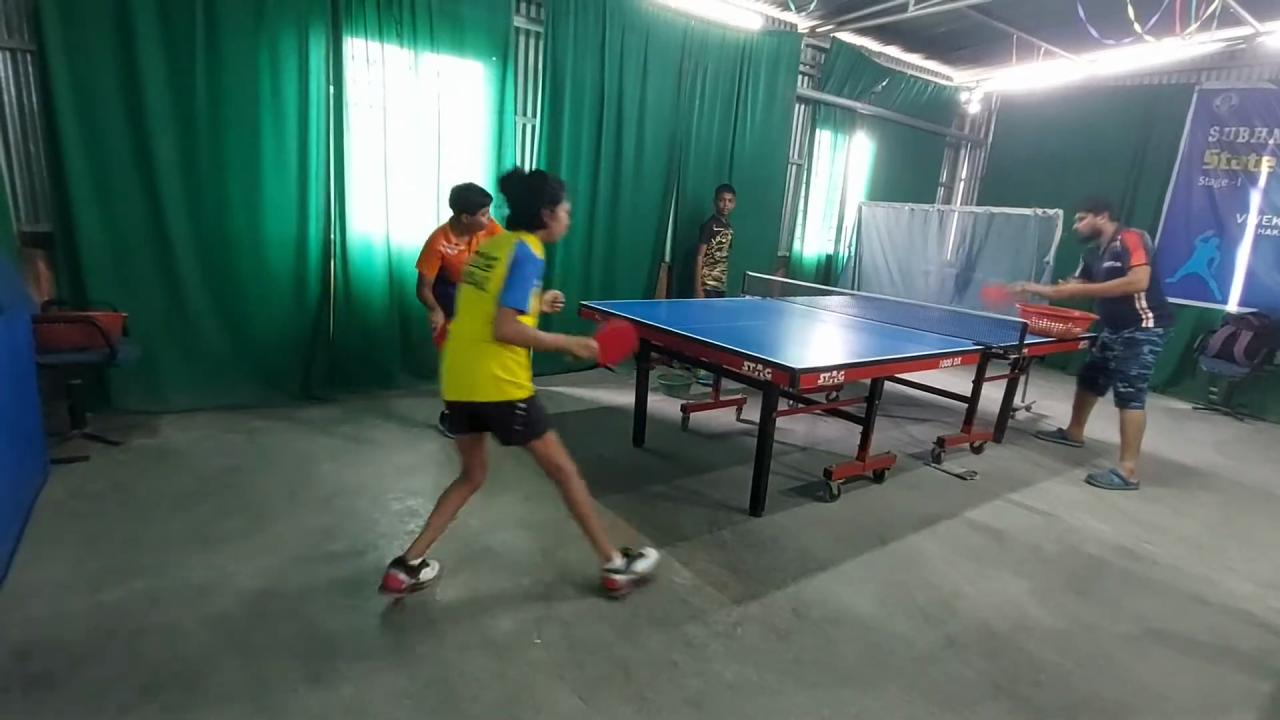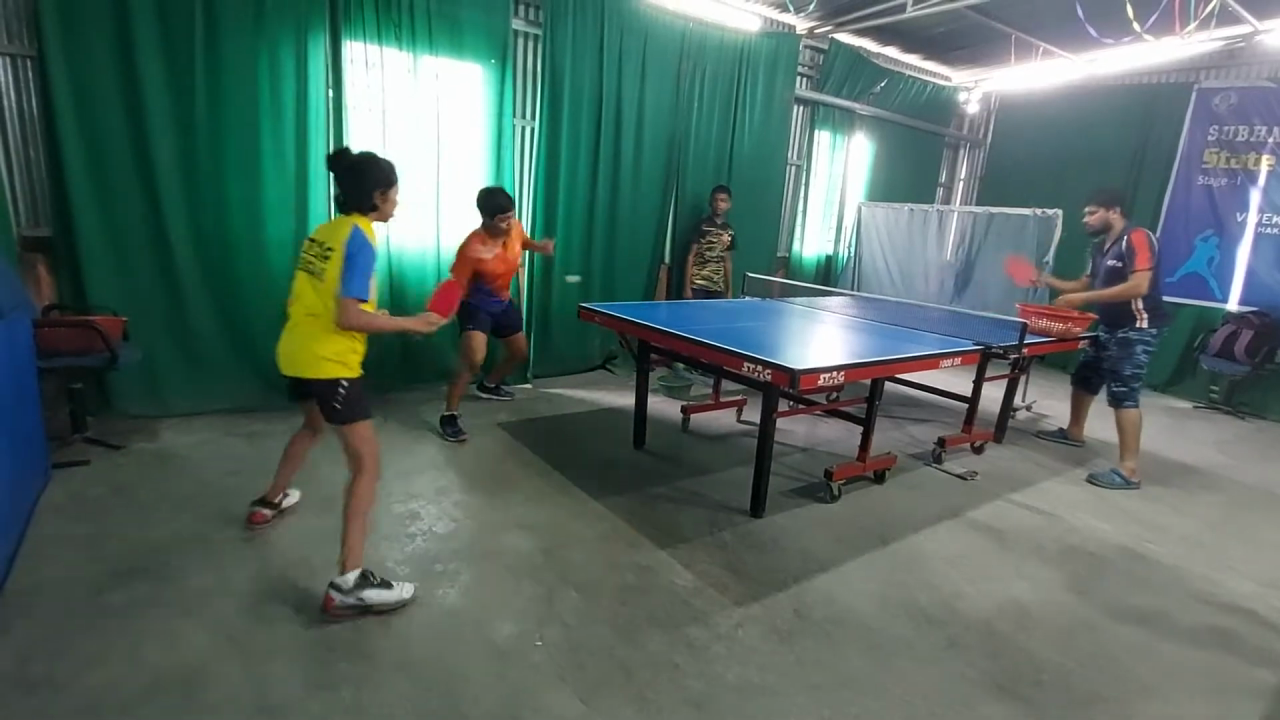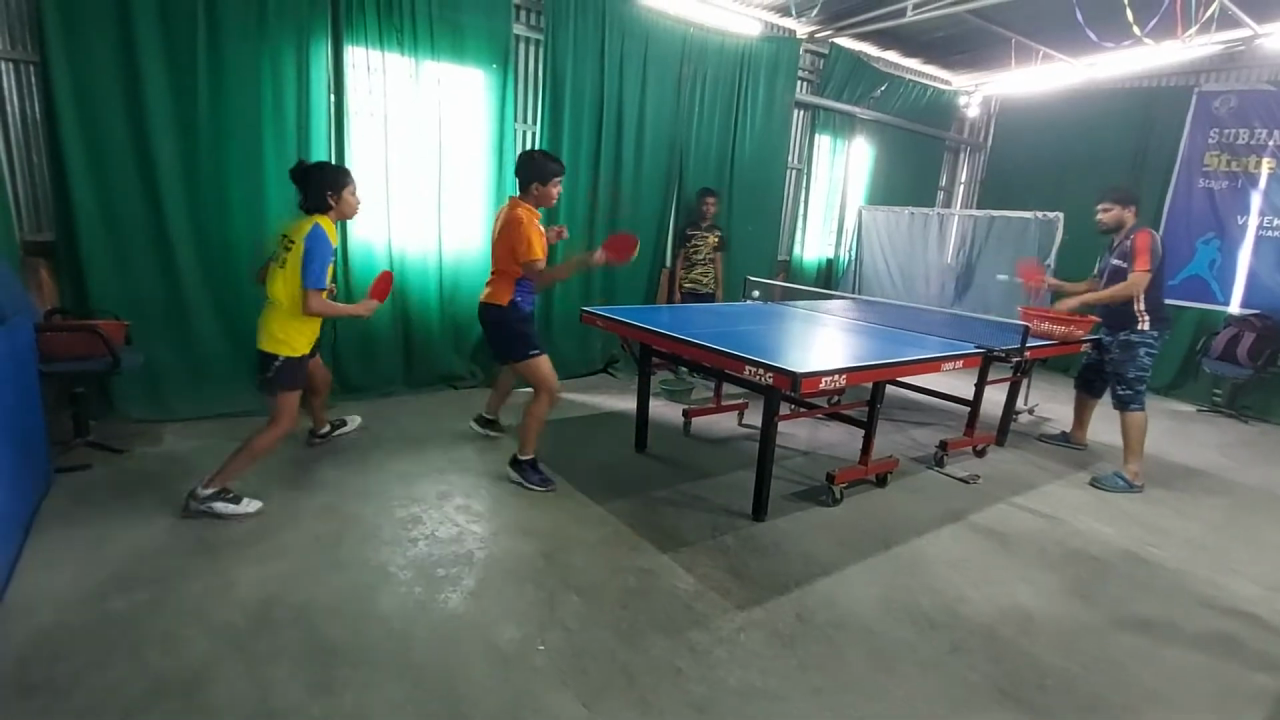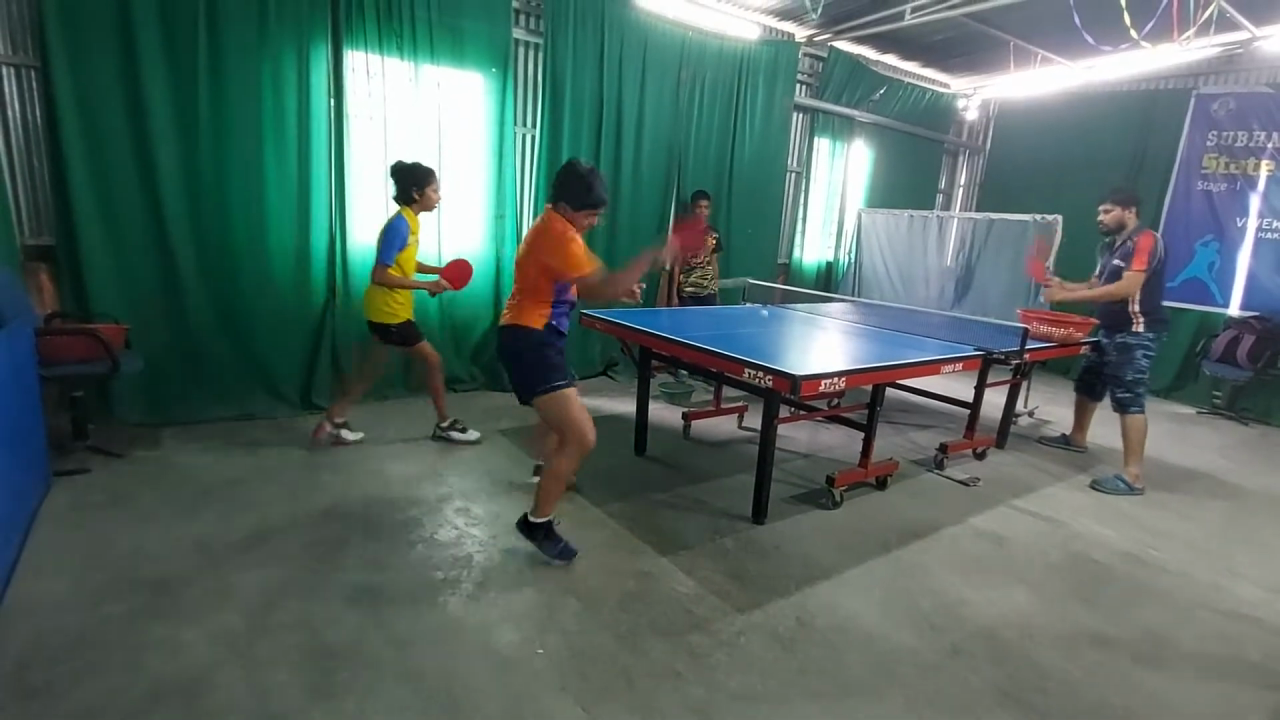
dt=0.5s
person 1, frame 1
left shoulder: (489, 248)
right shoulder: (526, 256)
right elbow: (504, 329)
right wrist: (571, 344)
left hip: (458, 383)
right hip: (498, 385)
left knee: (472, 475)
right knee: (562, 470)
left ankle: (408, 565)
right ankle: (614, 563)
person 1, frame 2
left shoulder: (323, 233)
right shoulder: (359, 243)
left elbow: (296, 301)
right elbow: (348, 316)
right wrist: (412, 323)
left hip: (296, 356)
right hip: (329, 365)
left knee: (314, 425)
right knee: (366, 465)
left ankle: (269, 502)
right ankle: (348, 581)
person 1, frame 3
left shoulder: (297, 229)
right shoulder: (319, 239)
left elbow: (263, 274)
right elbow: (313, 304)
right wrist: (357, 309)
left hip: (290, 336)
right hip: (285, 343)
left knee: (322, 379)
right knee: (282, 423)
left ankle: (321, 428)
right ankle: (208, 493)
person 1, frame 4
left shoulder: (407, 222)
right shoulder: (399, 226)
right elbow: (381, 276)
left wrist: (438, 270)
right wrist: (427, 286)
left hip: (386, 310)
right hip: (391, 313)
left knee: (373, 367)
right knee: (433, 362)
left ankle: (332, 423)
right ankle: (444, 424)
person 2, frame 1
left shoulder: (488, 227)
right shoulder: (438, 242)
right elbow: (423, 287)
right wrist: (435, 310)
right hip: (446, 296)
right ankle: (448, 414)
person 2, frame 2
left shoulder: (514, 233)
right shoulder: (472, 247)
left elbow: (527, 243)
left wrist: (542, 246)
left hip: (503, 302)
right hip: (475, 306)
left knee: (519, 352)
right knee: (474, 359)
left ankle: (489, 385)
right ankle: (450, 415)
person 2, frame 3
left shoulder: (510, 211)
right shoulder: (523, 223)
right elbow: (540, 277)
left wrist: (550, 240)
right wrist: (585, 261)
left hip: (506, 308)
right hip: (506, 312)
left knee: (518, 367)
right knee: (549, 389)
left ankle: (487, 418)
right ankle: (523, 461)
person 2, frame 4
left shoulder: (552, 228)
right shoulder: (556, 234)
right elbow: (601, 285)
left wrist: (623, 288)
right wrist: (649, 258)
left hip: (536, 337)
right hip: (528, 340)
left knee: (564, 414)
right knee: (582, 437)
left ankle: (552, 470)
right ankle: (539, 522)
person 3, frame 1
left shoulder: (1131, 239)
right shoulder: (1093, 252)
left elbow: (1139, 281)
right elbow: (1070, 289)
left wrist: (1083, 289)
right wrist: (1032, 288)
left hip: (1142, 329)
right hip: (1113, 329)
left knee: (1129, 395)
right knee: (1089, 379)
left ankle: (1127, 471)
right ankle: (1074, 432)
person 3, frame 2
left shoulder: (1138, 239)
right shoulder: (1100, 246)
left elbow: (1139, 286)
right elbow: (1085, 284)
left wrist: (1084, 299)
right wrist: (1049, 281)
left hip: (1136, 329)
right hip: (1108, 328)
left knee: (1123, 395)
right knee: (1084, 378)
left ankle: (1128, 470)
right ankle: (1074, 431)
person 3, frame 3
left shoulder: (1144, 240)
right shoulder: (1111, 246)
left elbow: (1134, 287)
right elbow: (1096, 285)
left wrist: (1080, 300)
right wrist: (1059, 286)
left hip: (1138, 332)
right hip: (1110, 330)
left knee: (1129, 398)
right knee: (1087, 382)
left ankle: (1132, 473)
right ankle: (1077, 434)
person 3, frame 4
left shoulder: (1146, 241)
right shoulder: (1110, 246)
left elbow: (1127, 288)
right elbow: (1096, 286)
left wrist: (1069, 295)
right wrist: (1063, 285)
left hip: (1136, 334)
right hip: (1109, 331)
left knee: (1128, 400)
right knee: (1087, 385)
left ankle: (1133, 475)
right ankle: (1077, 437)
